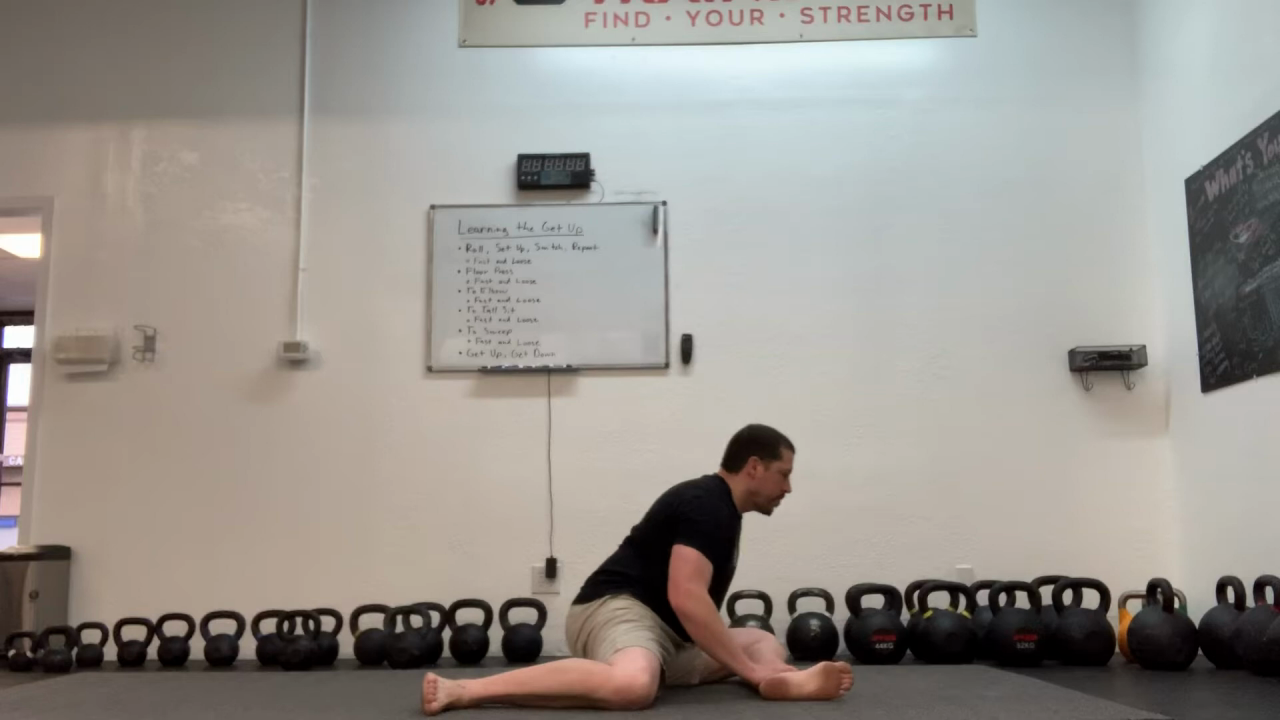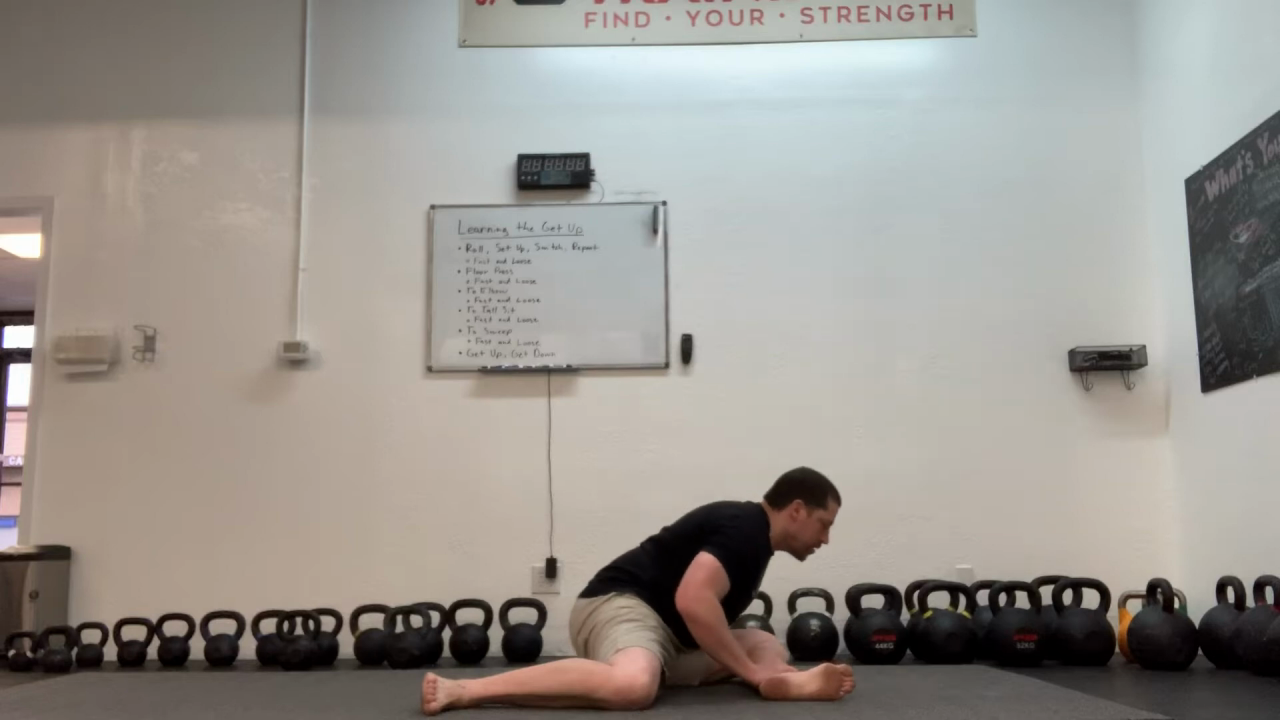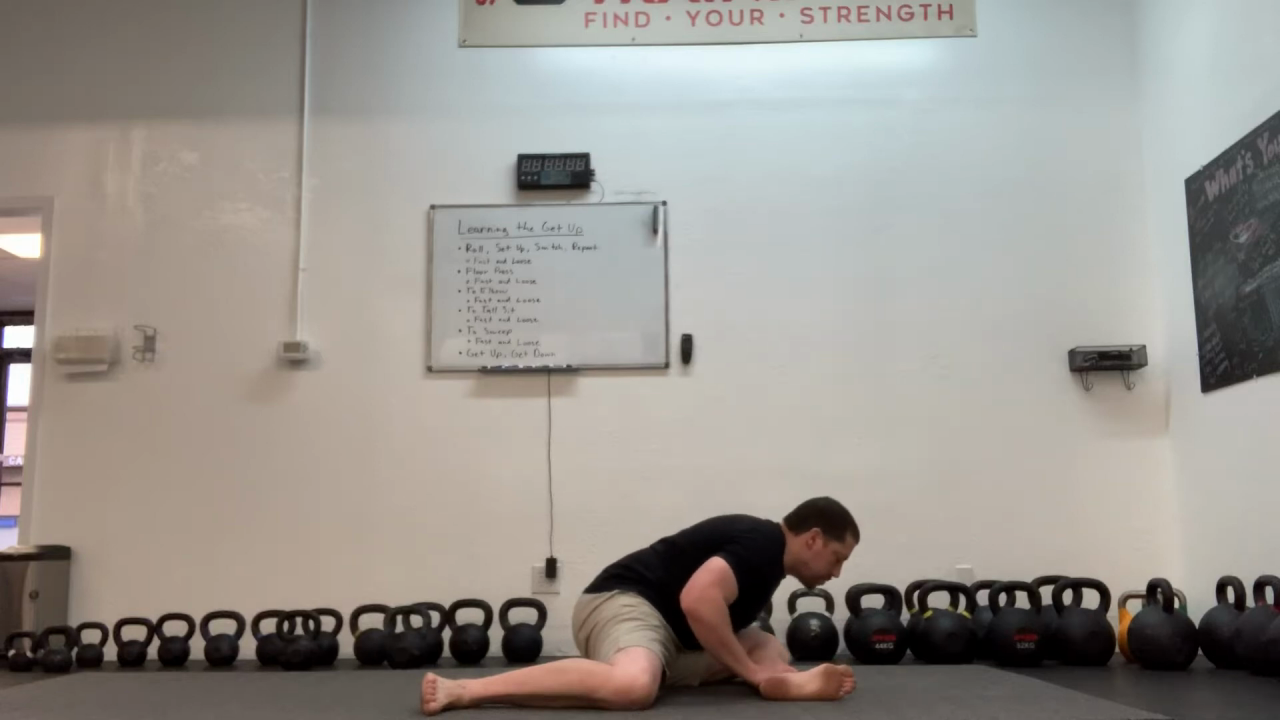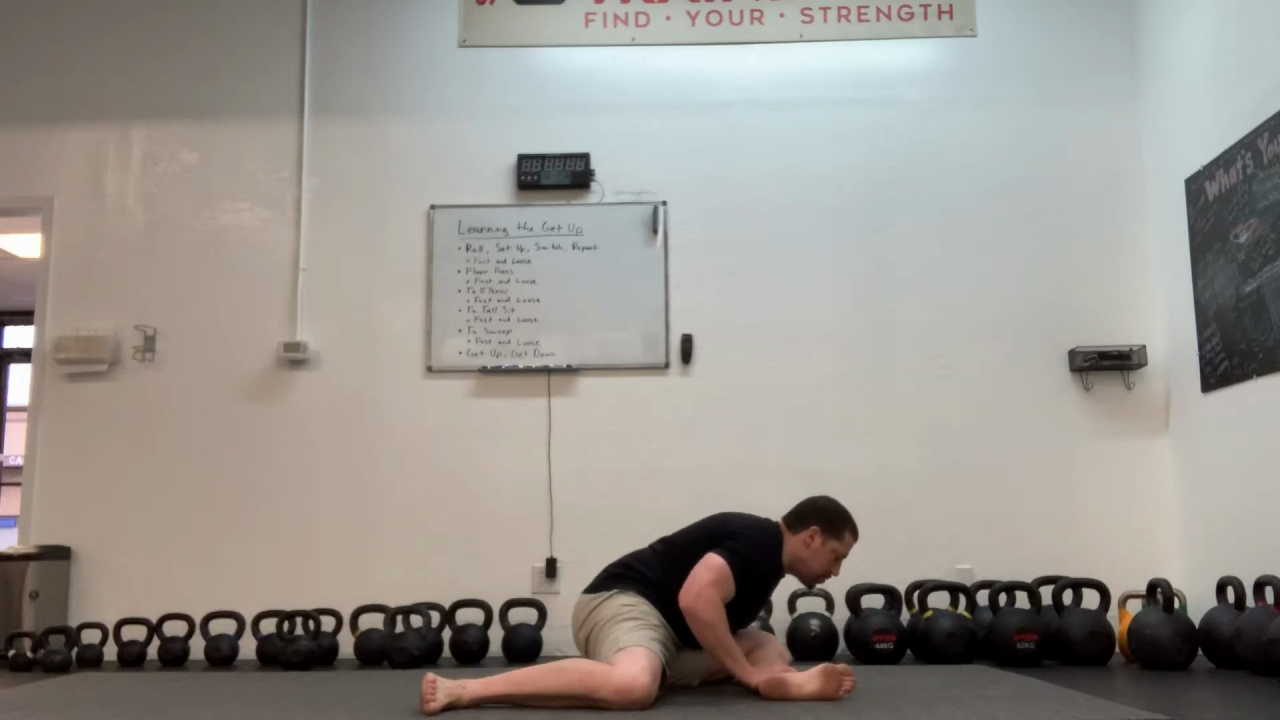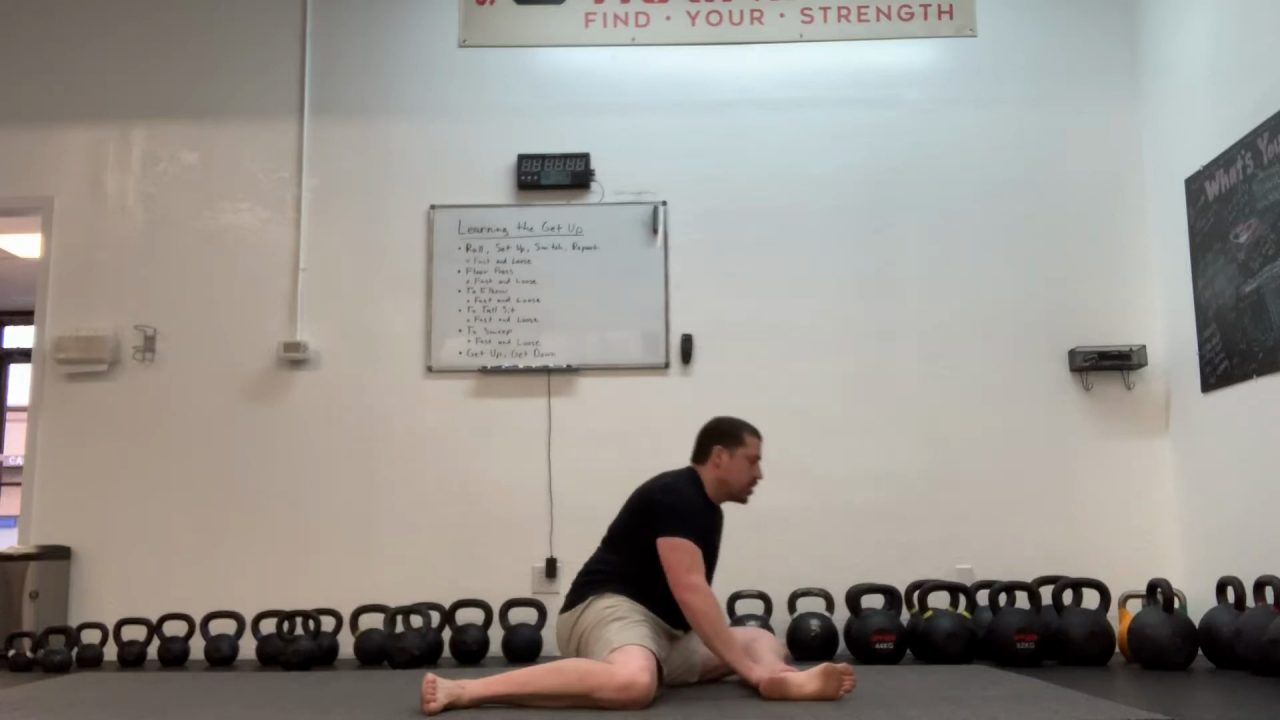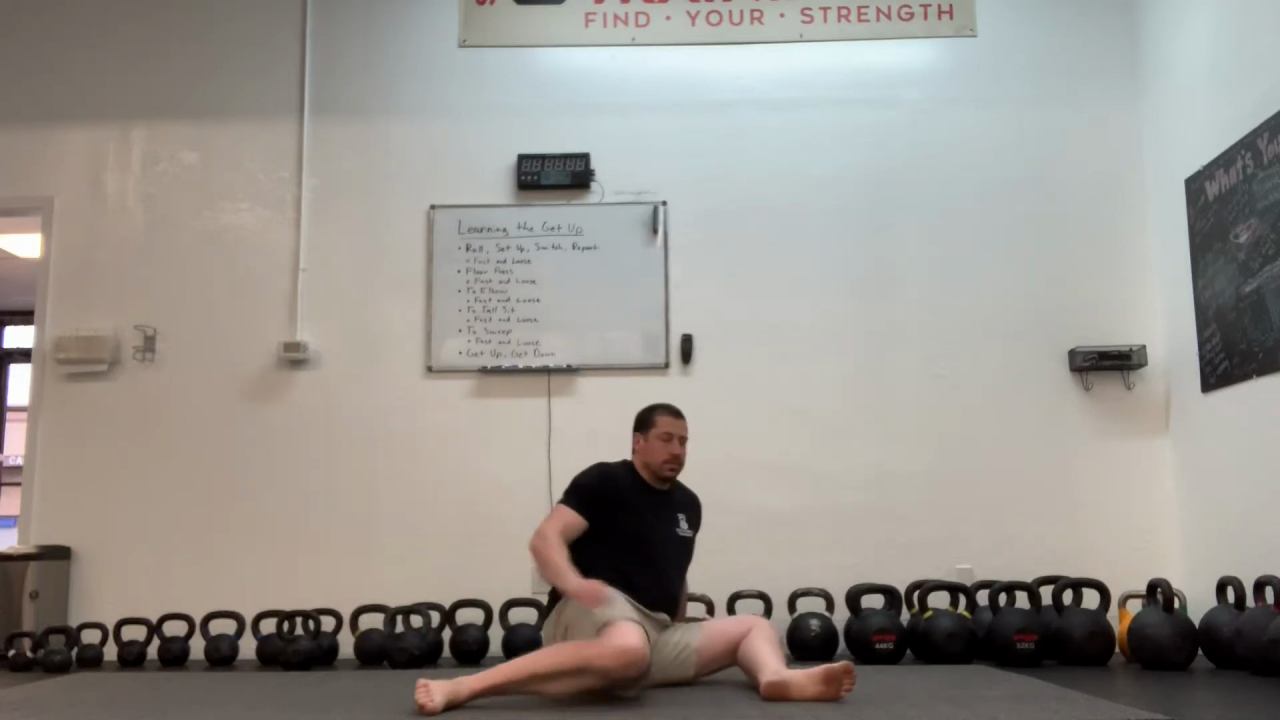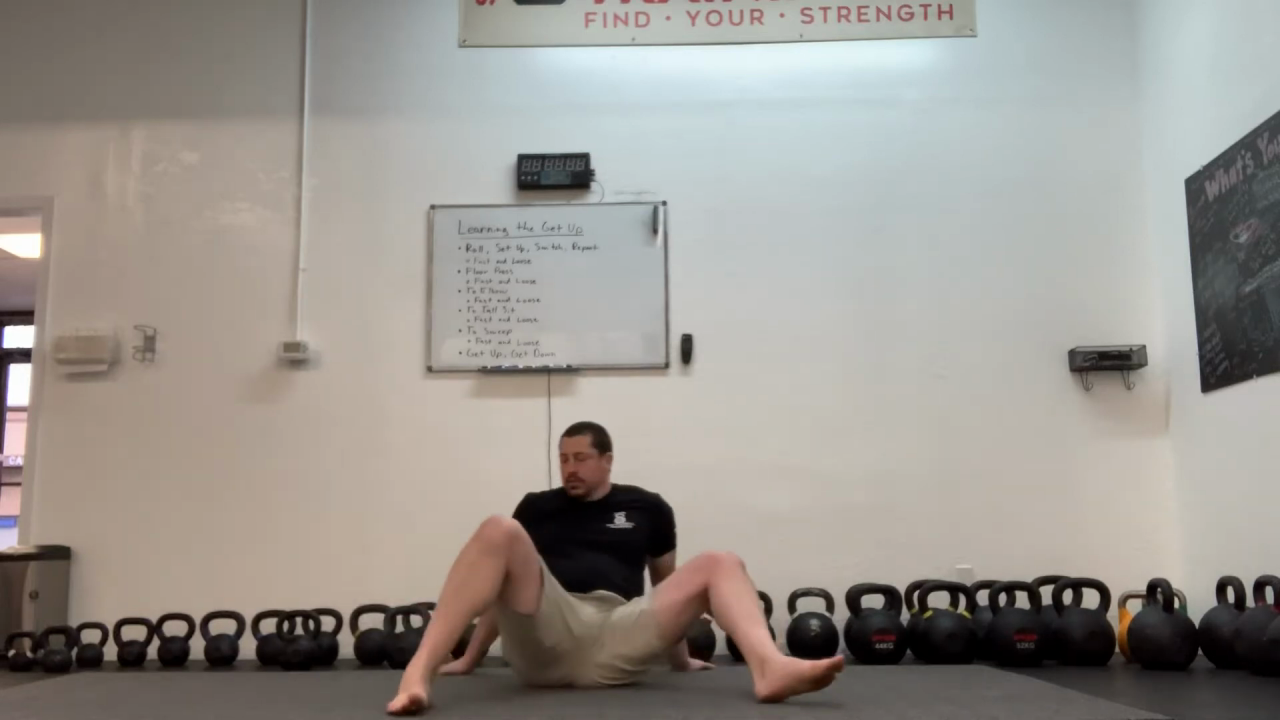
dt=0.7s
person 1, frame 1
left shoulder: (719, 507)
right shoulder: (706, 505)
left elbow: (693, 603)
right elbow: (686, 598)
left wrist: (762, 666)
right wrist: (751, 671)
right hip: (615, 609)
left knee: (765, 643)
right knee: (631, 686)
right ankle: (462, 689)
person 1, frame 2
left shoulder: (750, 532)
right shoulder: (745, 529)
right elbow: (693, 601)
left wrist: (765, 668)
right wrist: (753, 673)
right hip: (619, 606)
left knee: (768, 646)
right knee: (632, 685)
right ankle: (462, 690)
person 1, frame 3
left shoulder: (765, 552)
right shoulder: (762, 543)
right elbow: (698, 600)
left wrist: (770, 670)
right wrist: (753, 672)
right hip: (622, 602)
left knee: (771, 648)
right knee: (632, 686)
right ankle: (463, 689)
person 1, frame 4
left shoulder: (767, 556)
right shoulder: (758, 541)
right elbow: (696, 598)
left wrist: (770, 672)
right wrist: (749, 673)
right hip: (624, 602)
left knee: (772, 649)
right knee: (633, 685)
right ankle: (462, 690)
person 1, frame 5
left shoulder: (707, 507)
right shoulder: (677, 496)
left elbow: (692, 593)
right elbow: (689, 590)
right wrist: (748, 669)
right hip: (608, 609)
left knee: (761, 639)
right knee: (632, 684)
left ankle: (784, 681)
right ankle: (462, 690)
person 1, frame 6
left shoulder: (688, 502)
right shoulder: (604, 482)
right elbow: (545, 538)
left wrist: (686, 637)
right wrist: (571, 582)
left hip: (656, 629)
right hip: (593, 612)
left knee: (755, 626)
right knee: (627, 653)
left ankle: (777, 677)
right ankle: (460, 688)
person 1, frame 7
left shoulder: (646, 507)
right shoulder: (537, 508)
left elbow: (668, 582)
right elbow: (501, 585)
left wrist: (680, 656)
right wrist: (469, 659)
left hip: (617, 642)
right hip: (546, 634)
left knee: (722, 562)
right knee: (500, 533)
left ankle: (769, 669)
right ankle: (419, 674)
